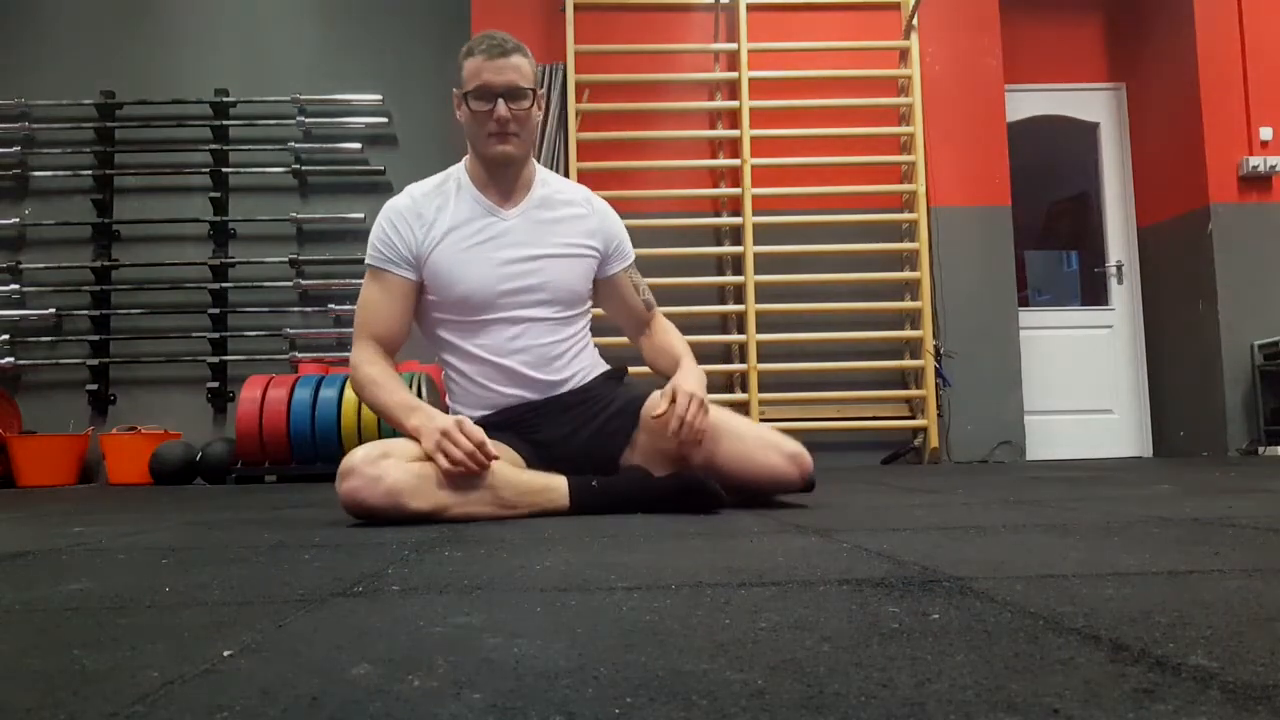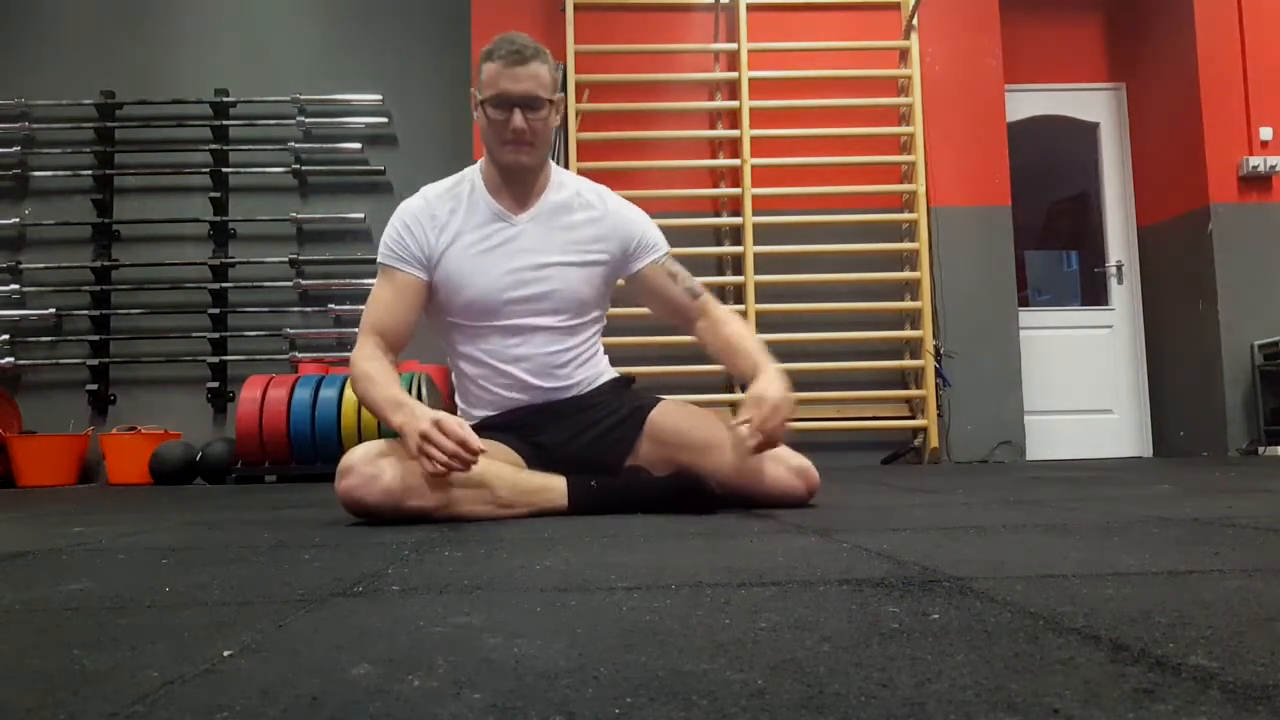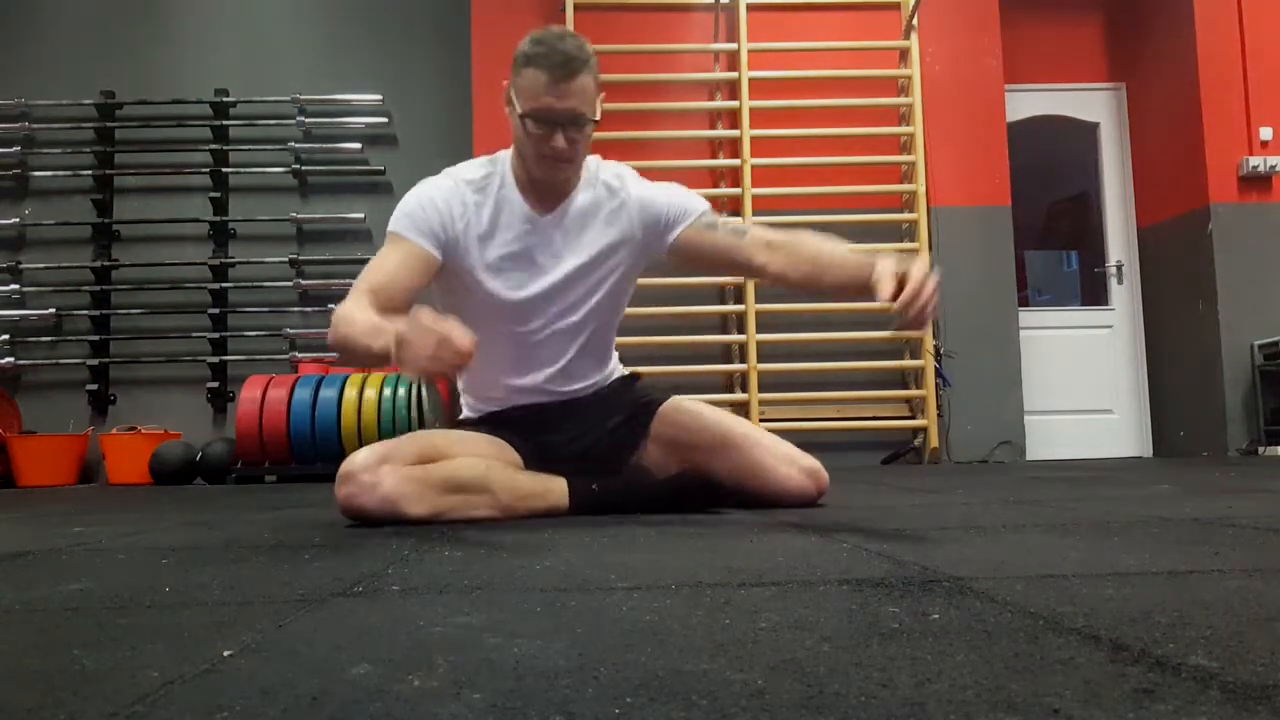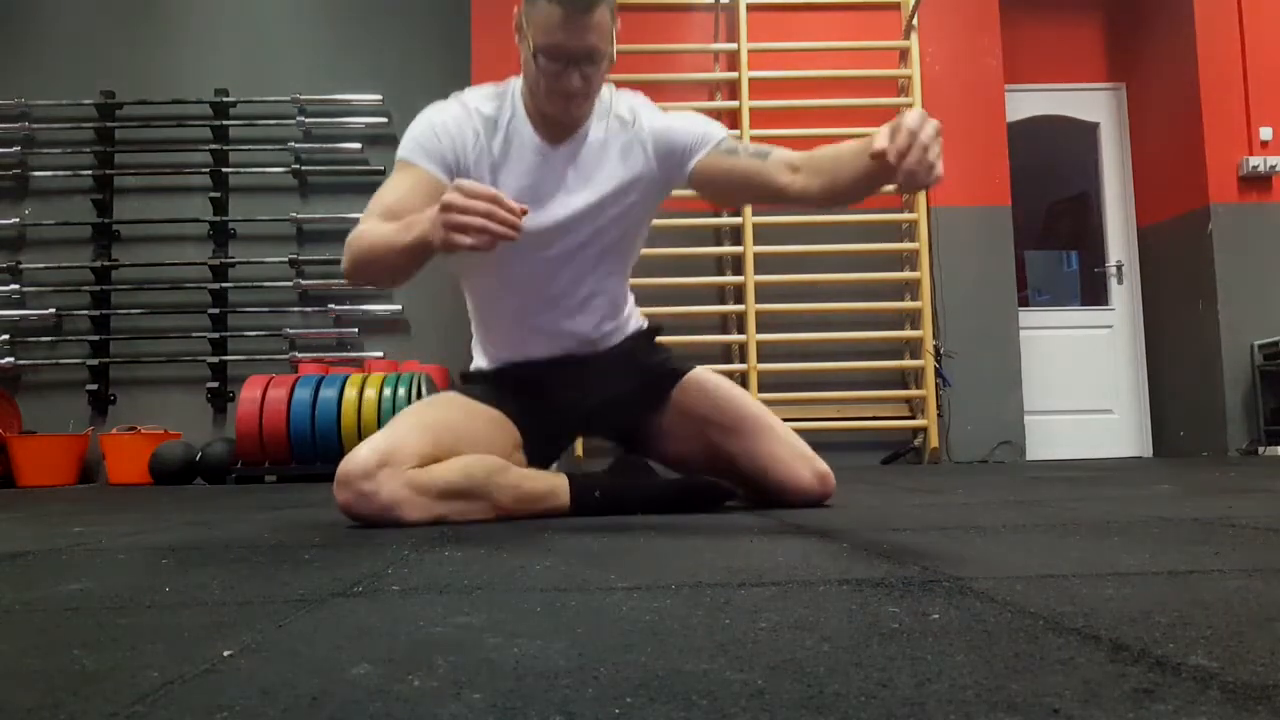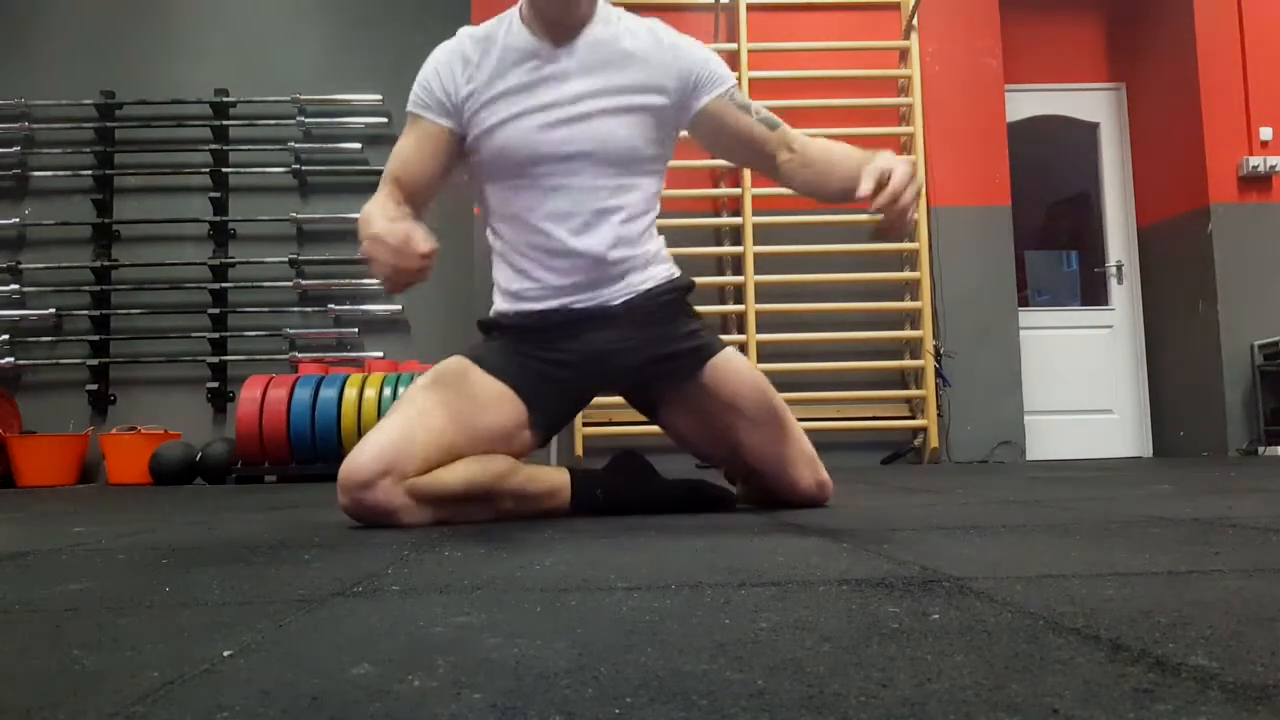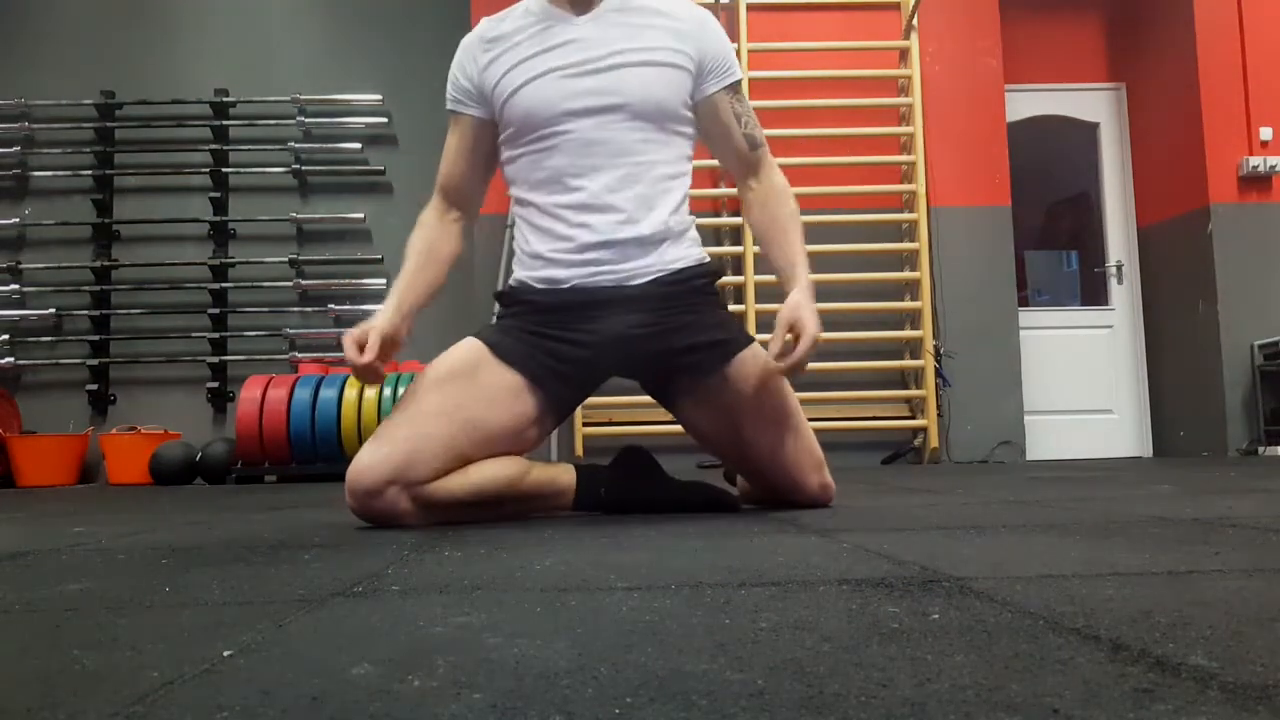
dt=0.3s
person 1, frame 1
left shoulder: (590, 213)
right shoulder: (410, 216)
left elbow: (647, 324)
right elbow: (370, 353)
left wrist: (688, 370)
right wrist: (425, 420)
left hip: (598, 403)
right hip: (493, 435)
left knee: (789, 466)
right knee: (362, 479)
right ankle: (613, 491)
person 1, frame 2
left shoulder: (610, 214)
right shoulder: (425, 217)
left elbow: (703, 312)
right elbow: (372, 349)
left wrist: (765, 370)
right wrist: (409, 415)
left hip: (604, 408)
right hip: (497, 435)
left knee: (792, 478)
right knee: (360, 477)
right ankle: (613, 491)
person 1, frame 3
left shoulder: (637, 202)
right shoulder: (444, 201)
left elbow: (770, 251)
right elbow: (352, 318)
left wrist: (876, 266)
right wrist: (399, 337)
left hip: (609, 407)
right hip: (500, 429)
left knee: (803, 482)
right knee: (363, 483)
right ankle: (603, 494)
person 1, frame 4
left shoulder: (652, 132)
right shoulder: (454, 126)
left elbow: (795, 178)
right elbow: (360, 259)
left wrist: (888, 155)
right wrist: (428, 229)
left hip: (624, 360)
right hip: (512, 381)
left knee: (808, 484)
right knee: (363, 485)
right ankle: (604, 493)
person 1, frame 5
left shoulder: (665, 51)
right shoulder: (461, 62)
left elbow: (786, 153)
right elbow: (392, 199)
left wrist: (873, 163)
right wrist: (385, 235)
left hip: (647, 313)
right hip: (528, 334)
left knee: (805, 488)
right knee: (368, 487)
right ankle: (603, 491)
person 1, frame 6
right shoulder: (487, 47)
left elbow: (755, 174)
right elbow: (451, 207)
left wrist: (799, 286)
right wrist: (394, 313)
left hip: (675, 297)
right hip: (547, 311)
left knee: (807, 488)
right knee: (374, 487)
right ankle: (605, 488)
